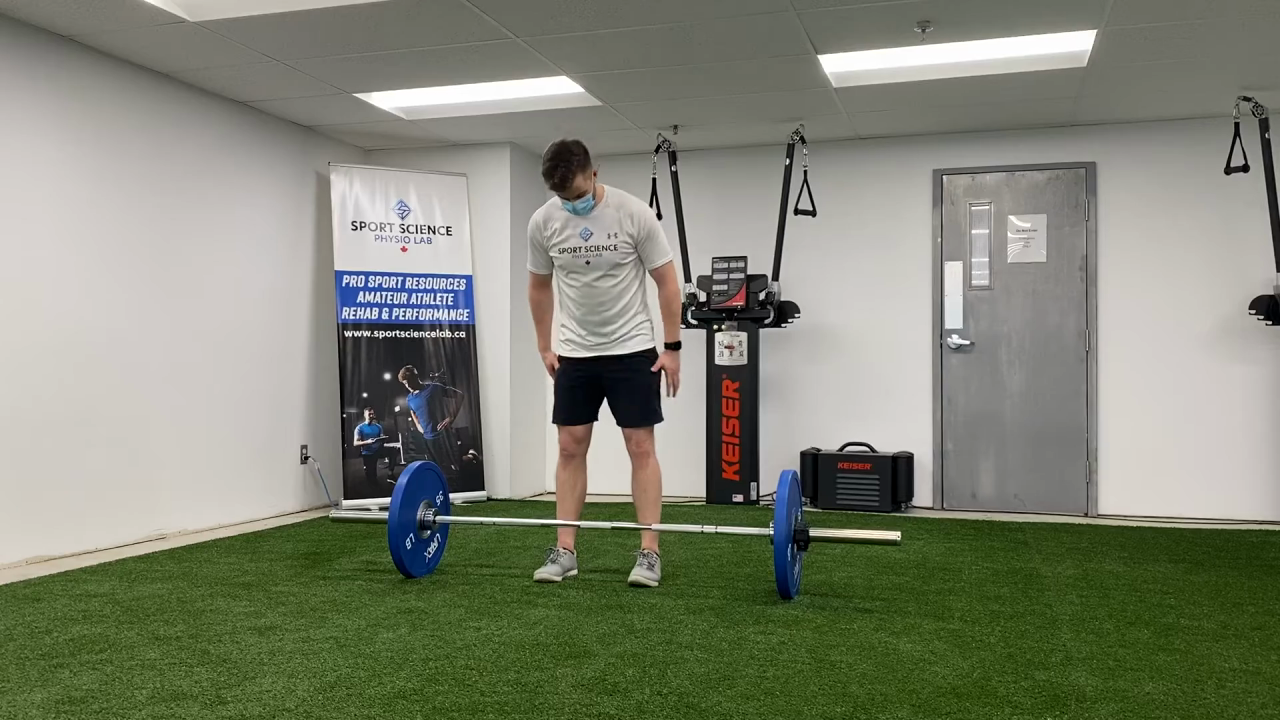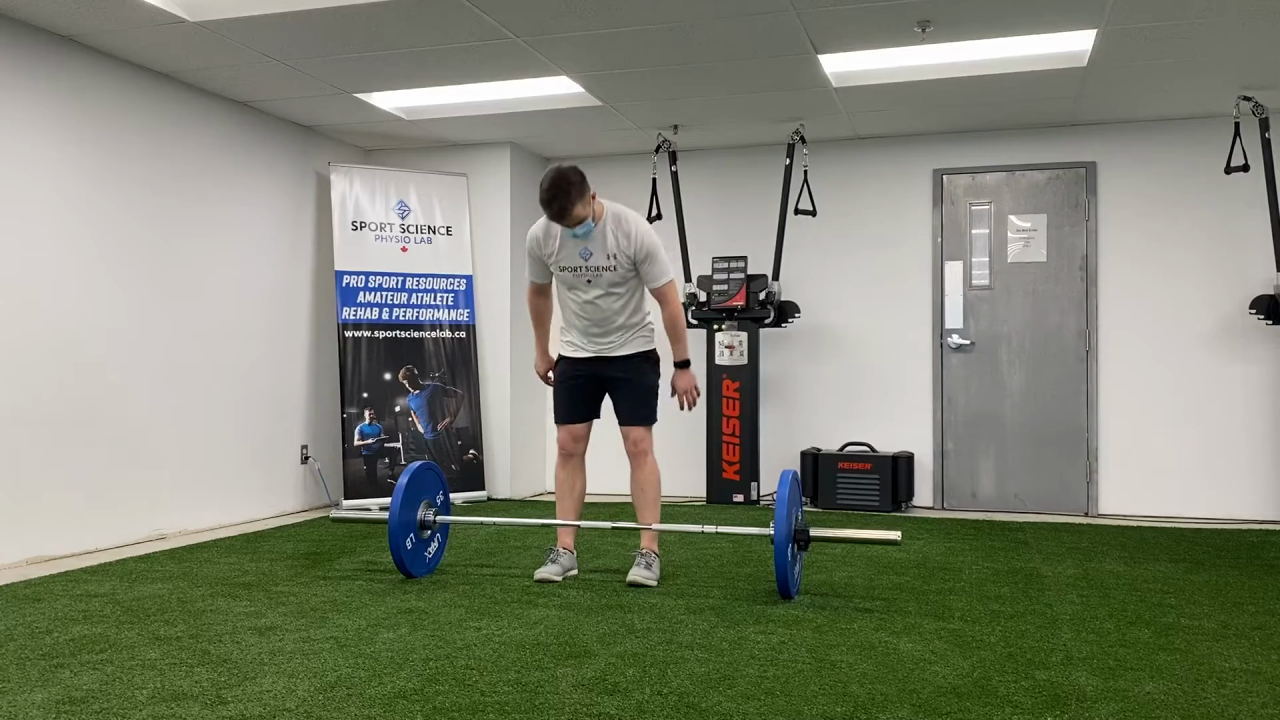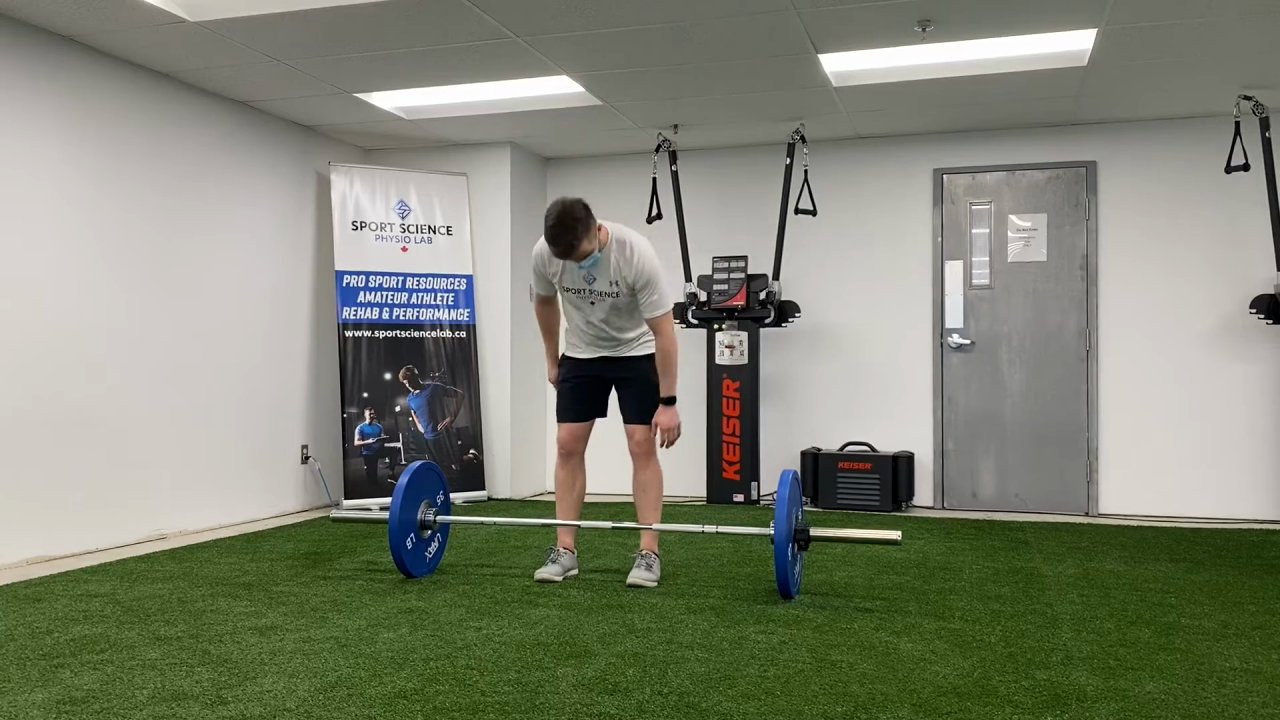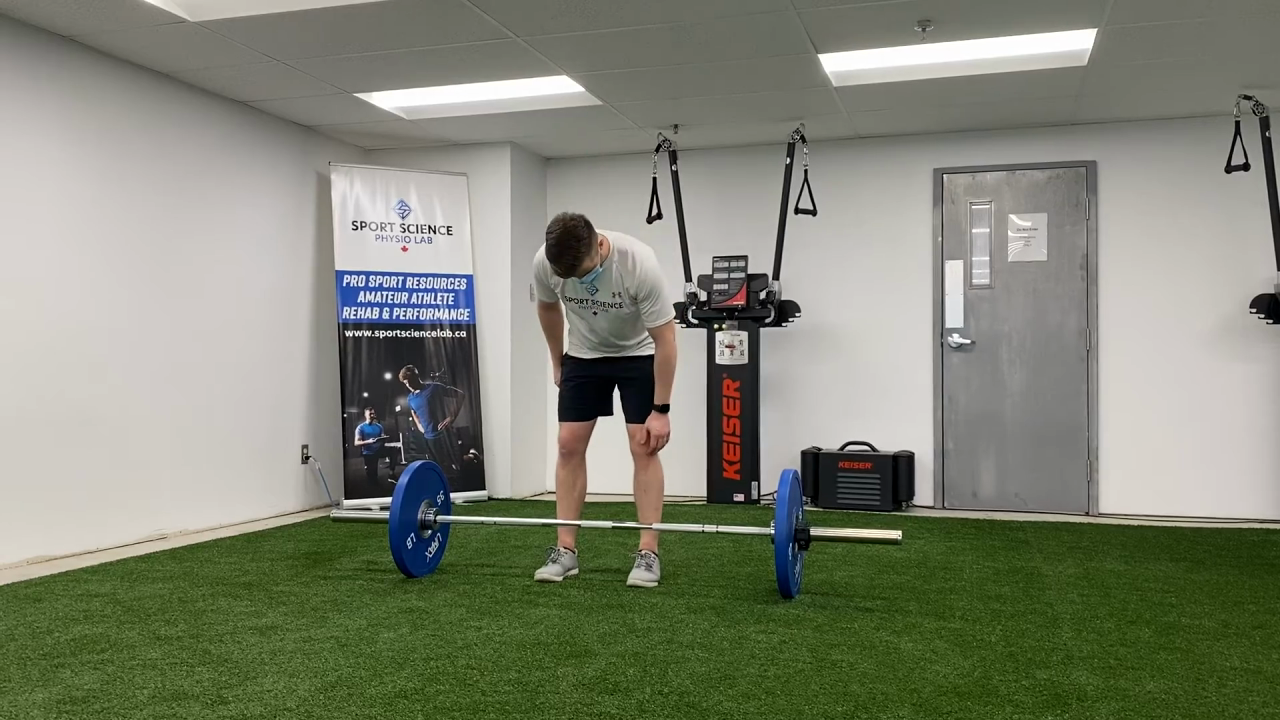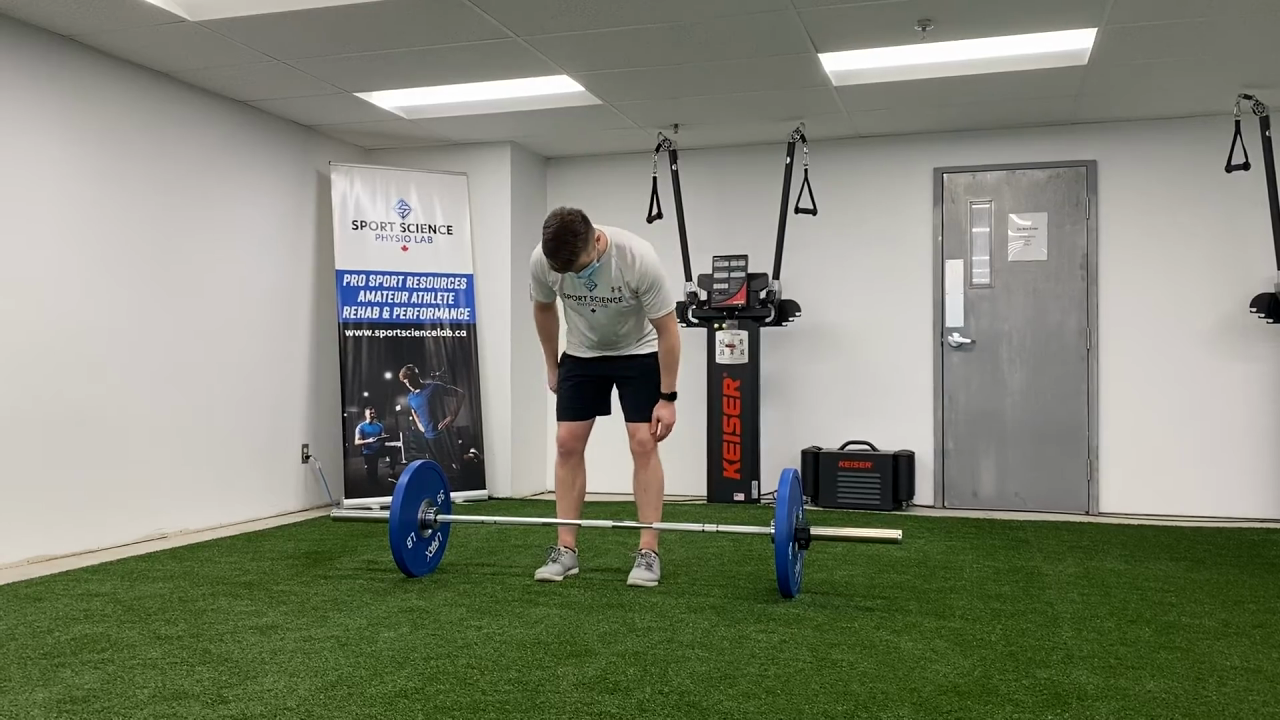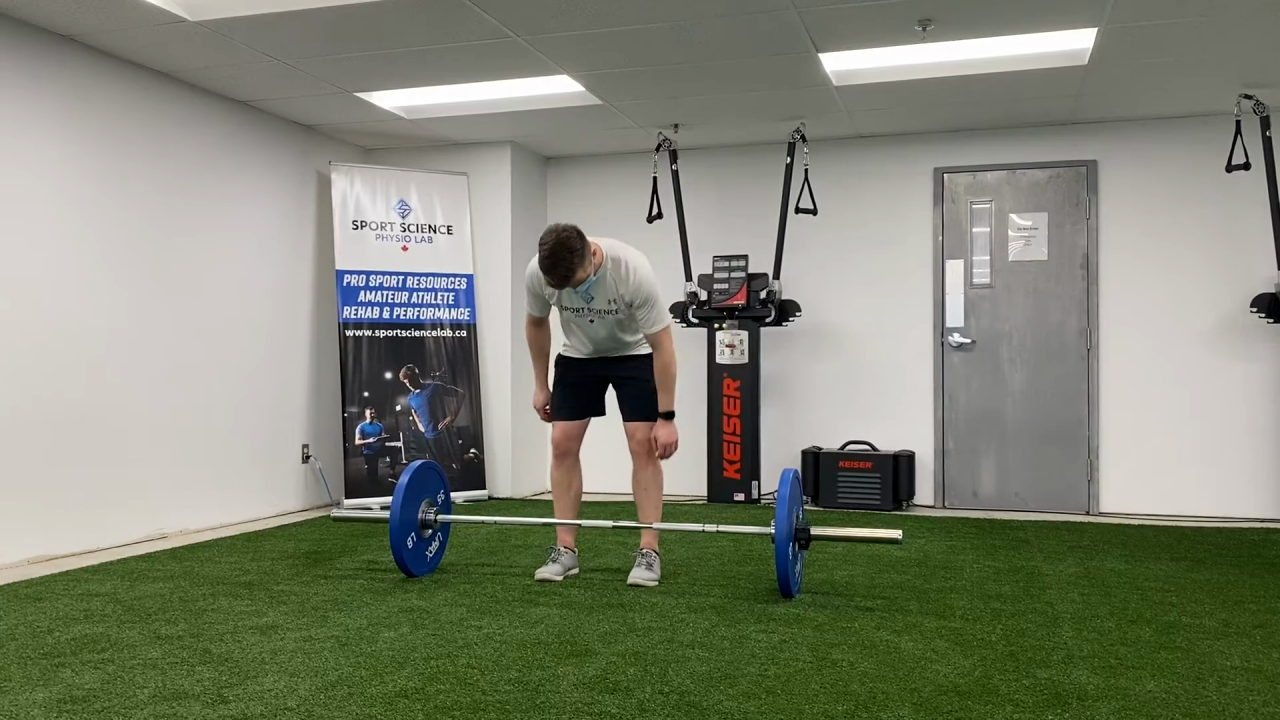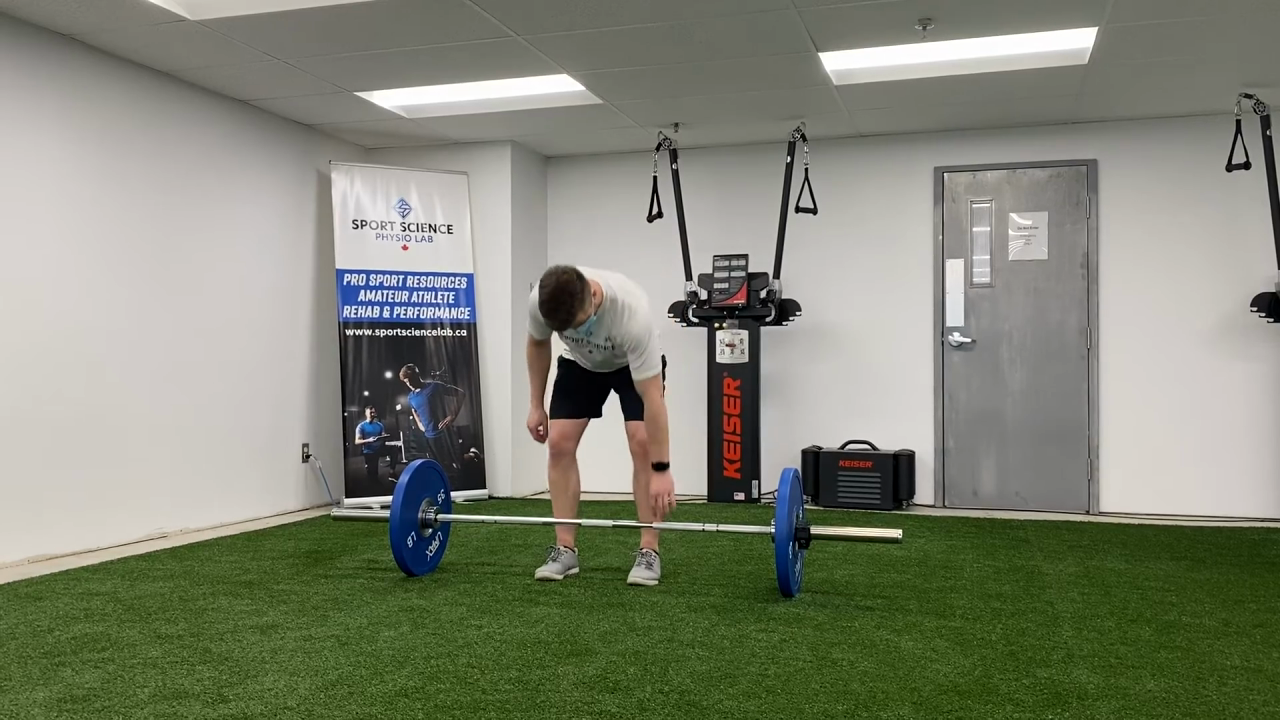
dt=0.2s
person 1, frame 1
left shoulder: (634, 214)
right shoulder: (542, 222)
left elbow: (667, 282)
right elbow: (539, 286)
left wrist: (671, 347)
right wrist: (544, 347)
left hip: (631, 352)
right hip: (574, 354)
left knee: (641, 447)
right knee: (570, 448)
left ankle: (649, 552)
right ankle: (565, 550)
person 1, frame 2
left shoulder: (634, 231)
right shoulder: (540, 237)
left elbow: (669, 301)
right elbow: (539, 294)
left wrist: (682, 365)
right wrist: (541, 351)
left hip: (632, 354)
right hip: (575, 356)
left knee: (639, 447)
right knee: (569, 447)
left ankle: (648, 551)
right ankle: (565, 550)
person 1, frame 3
left shoulder: (637, 254)
right shoulder: (544, 255)
left elbow: (664, 332)
right elbow: (545, 302)
left wrist: (668, 402)
right wrist: (552, 359)
left hip: (635, 354)
right hip: (580, 355)
left knee: (642, 446)
right knee: (568, 446)
left ankle: (648, 553)
right ankle: (565, 550)
person 1, frame 4
left shoulder: (639, 264)
right shoulder: (544, 262)
left elbow: (665, 340)
right elbow: (548, 307)
left wrist: (660, 410)
right wrist: (557, 362)
left hip: (638, 355)
right hip: (584, 356)
left knee: (643, 448)
right knee: (569, 445)
left ankle: (648, 553)
right ankle: (565, 550)
person 1, frame 5
left shoulder: (638, 258)
right shoulder: (542, 261)
left elbow: (667, 330)
right elbow: (544, 308)
left wrist: (667, 398)
right wrist: (552, 365)
left hip: (638, 354)
right hip: (582, 355)
left knee: (644, 444)
right knee: (567, 444)
left ankle: (648, 552)
right ankle: (565, 549)
person 1, frame 6
left shoulder: (633, 271)
right shoulder: (537, 273)
left elbow: (662, 347)
right elbow: (536, 323)
left wrist: (666, 417)
right wrist: (540, 384)
left hip: (634, 355)
right hip: (578, 356)
left knee: (642, 445)
right knee: (563, 444)
left ankle: (649, 551)
right ankle: (565, 549)
person 1, frame 7
left shoulder: (631, 311)
right shoulder: (540, 301)
left elbow: (651, 398)
right elbow: (537, 344)
left wrist: (662, 470)
right wrist: (536, 405)
left hip: (633, 365)
right hip: (580, 364)
left knee: (642, 442)
right knee: (560, 444)
left ankle: (649, 551)
right ankle: (565, 549)
